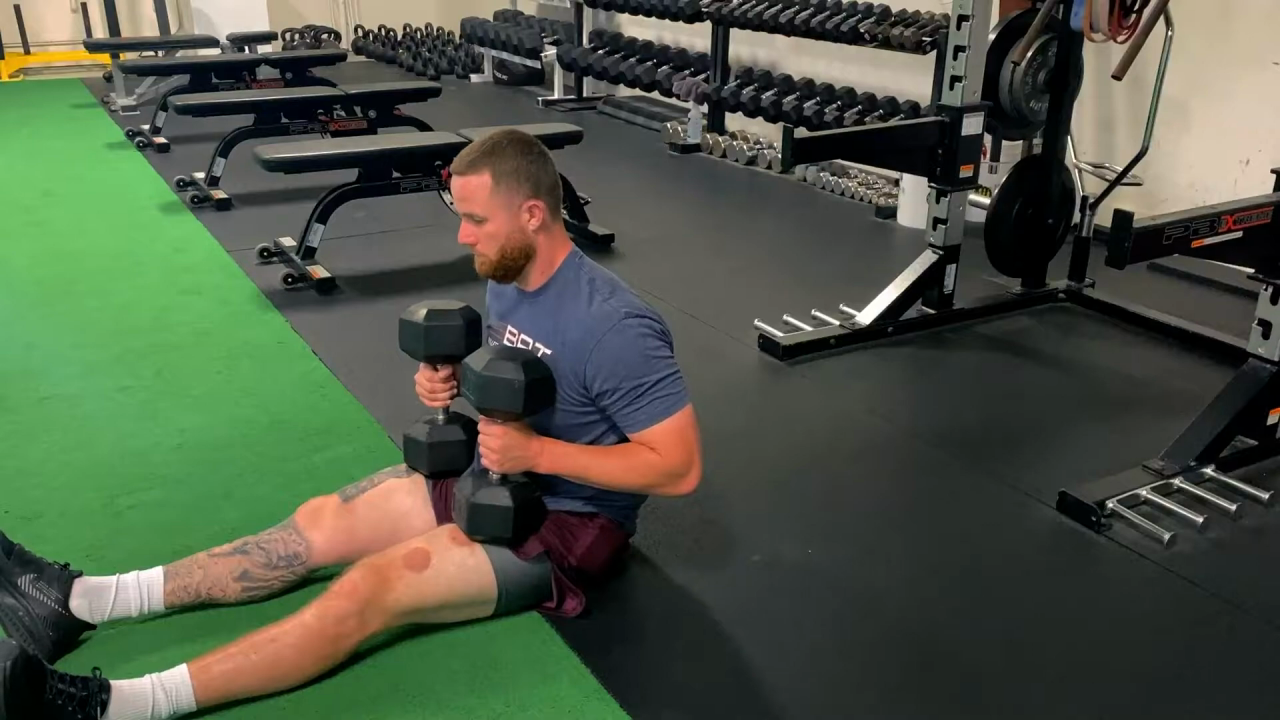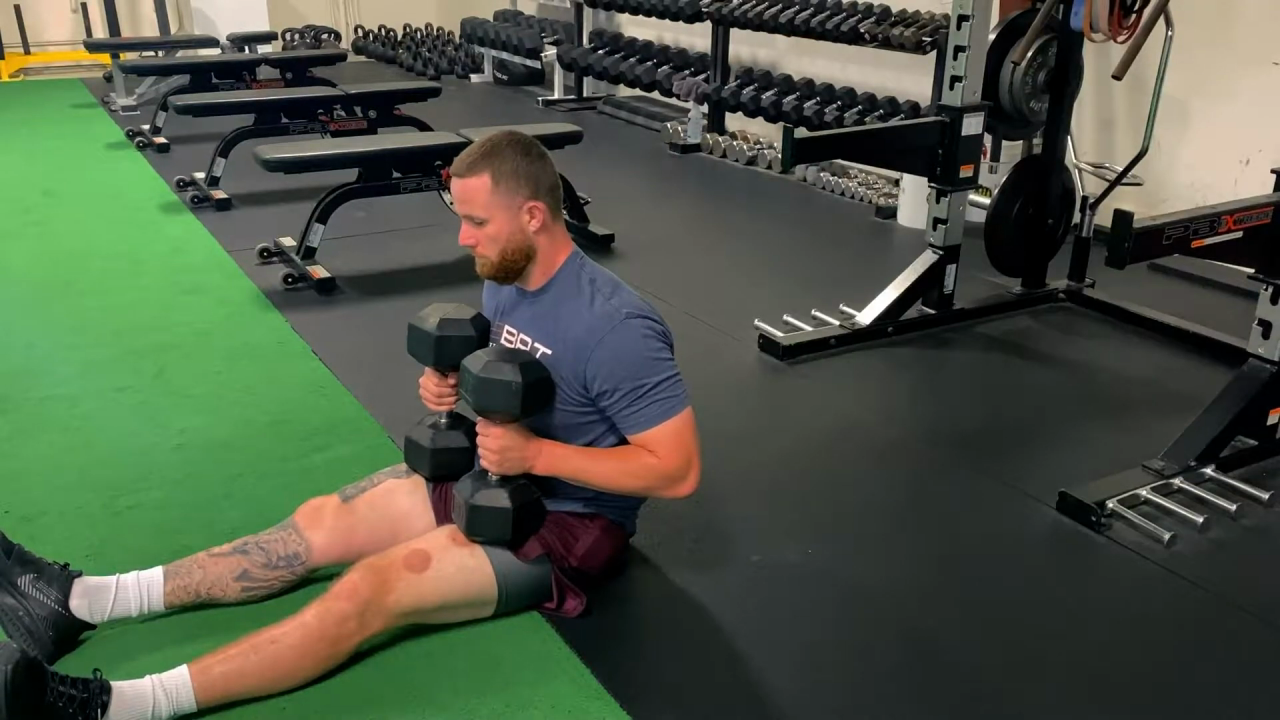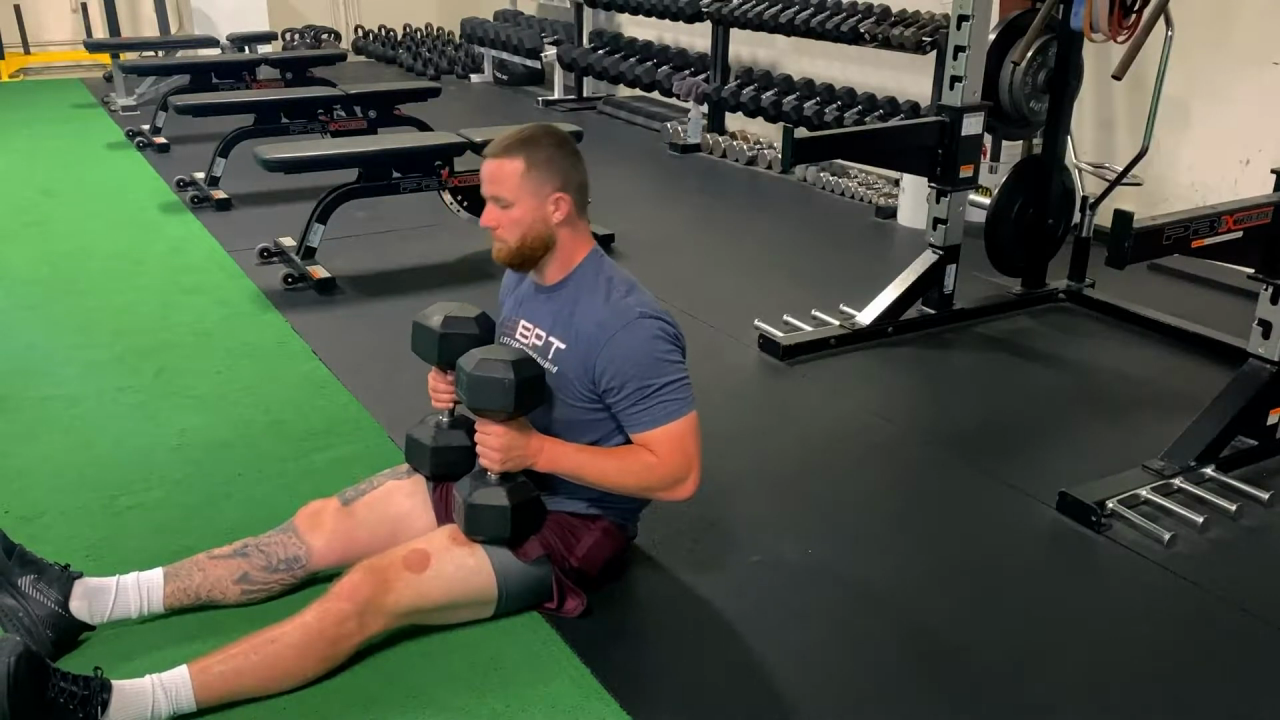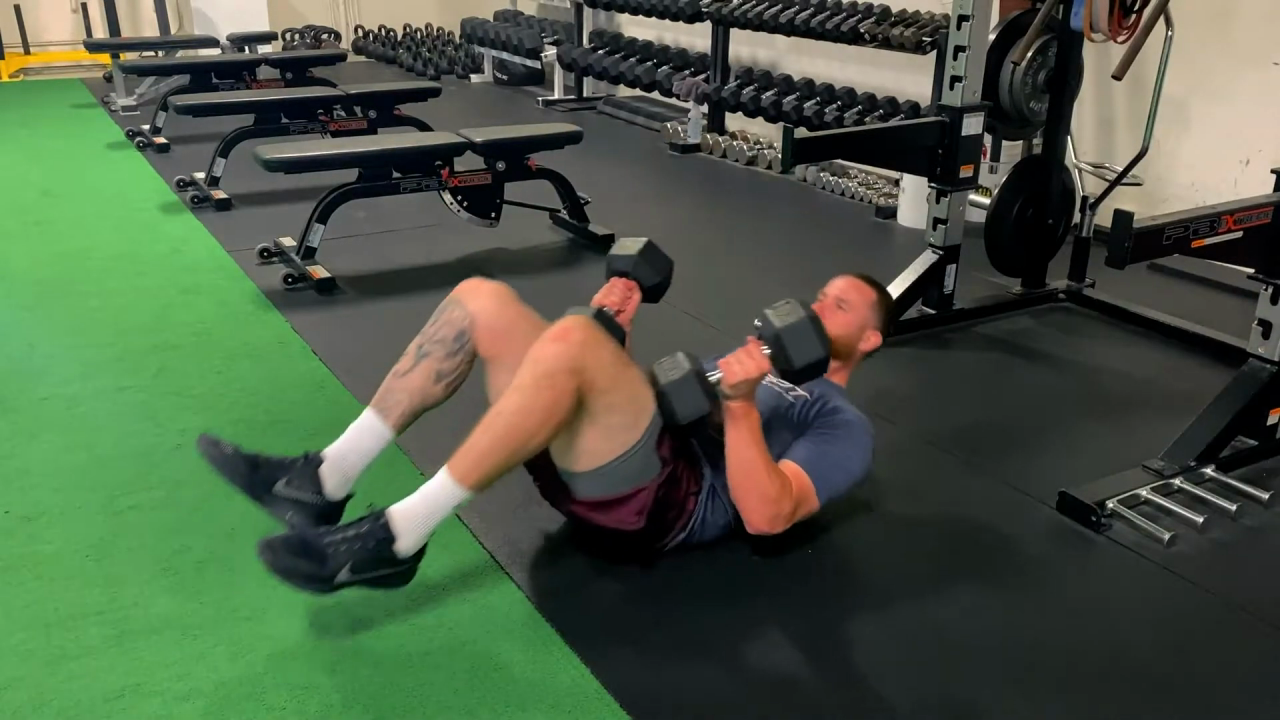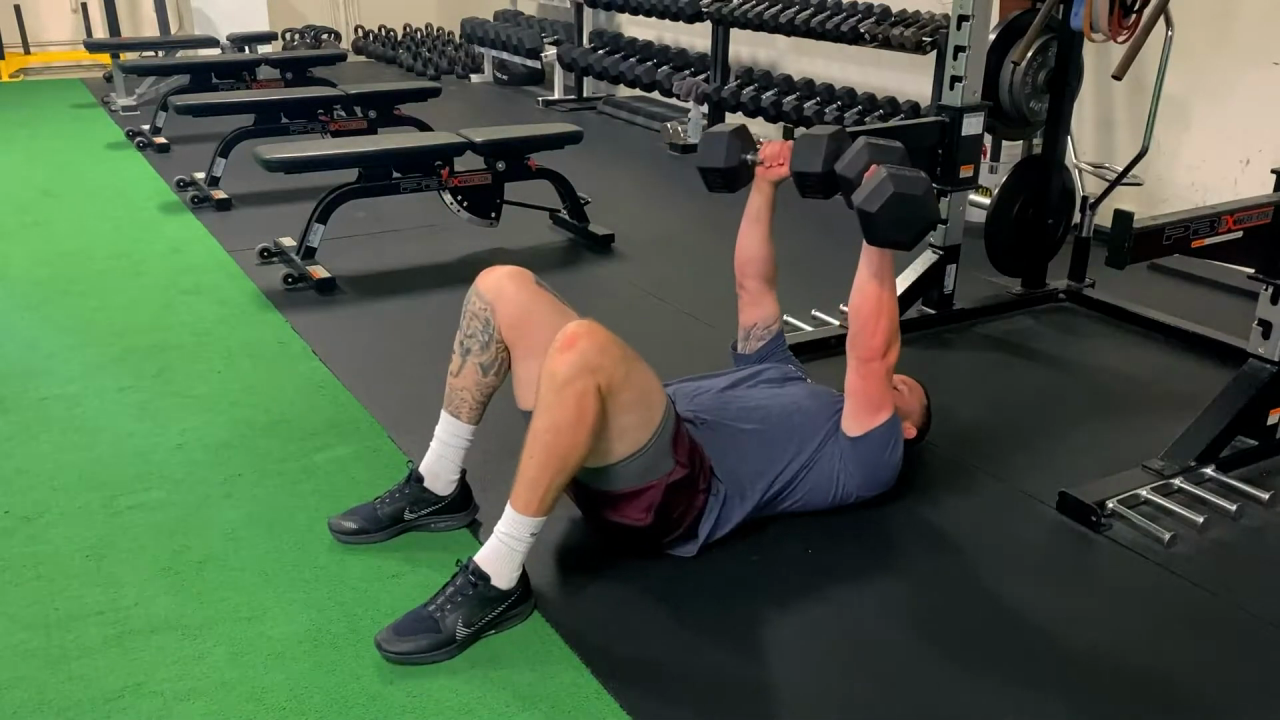
dt=1s
person 1, frame 1
left shoulder: (612, 328)
right shoulder: (507, 278)
left elbow: (679, 467)
left wrist: (538, 452)
right wrist: (452, 380)
left hip: (564, 519)
right hip: (489, 473)
left knee: (371, 588)
right knee: (320, 523)
right ankle: (83, 600)
person 1, frame 2
left shoulder: (614, 328)
right shoulder: (506, 278)
left elbow: (678, 471)
left wrist: (536, 453)
right wrist: (452, 385)
left hip: (566, 521)
right hip: (489, 474)
left knee: (372, 588)
right knee: (320, 523)
right ankle: (82, 600)
person 1, frame 3
left shoulder: (629, 329)
right shoulder: (523, 276)
left elbow: (676, 473)
left wrist: (537, 449)
right wrist: (465, 387)
left hip: (569, 524)
right hip: (495, 473)
left knee: (370, 592)
right knee: (320, 527)
right ankle: (84, 601)
person 1, frame 4
left shoulder: (844, 432)
right shoulder: (752, 353)
left elbow: (765, 514)
left wrist: (740, 403)
right wrist: (614, 328)
left hip: (653, 502)
right hip: (581, 470)
left knee: (570, 338)
right knee: (483, 299)
left ankle: (396, 537)
right ankle: (324, 480)
person 1, frame 5
left shoulder: (865, 457)
right shoulder: (787, 380)
left elbow: (871, 351)
right elbow: (753, 285)
right wrist: (762, 186)
left hip: (670, 485)
right hip: (607, 446)
left knee: (582, 345)
right knee: (503, 288)
left ankle: (496, 581)
right ankle: (438, 488)
